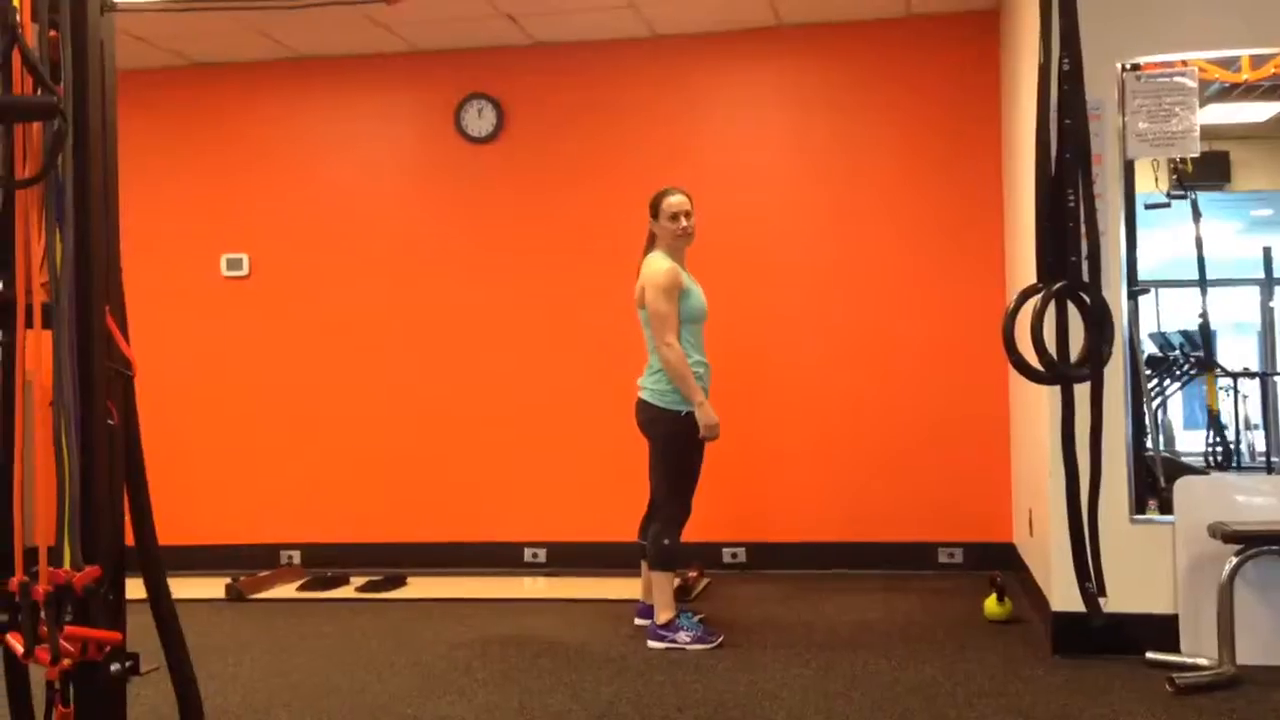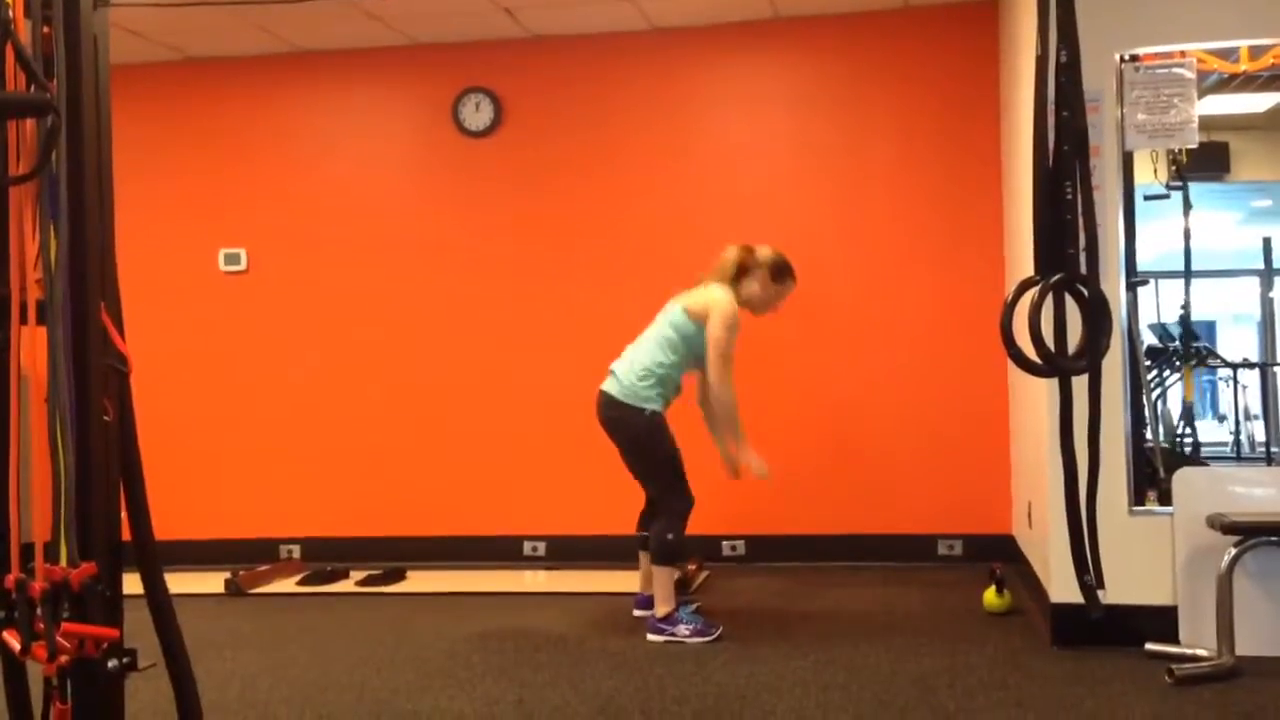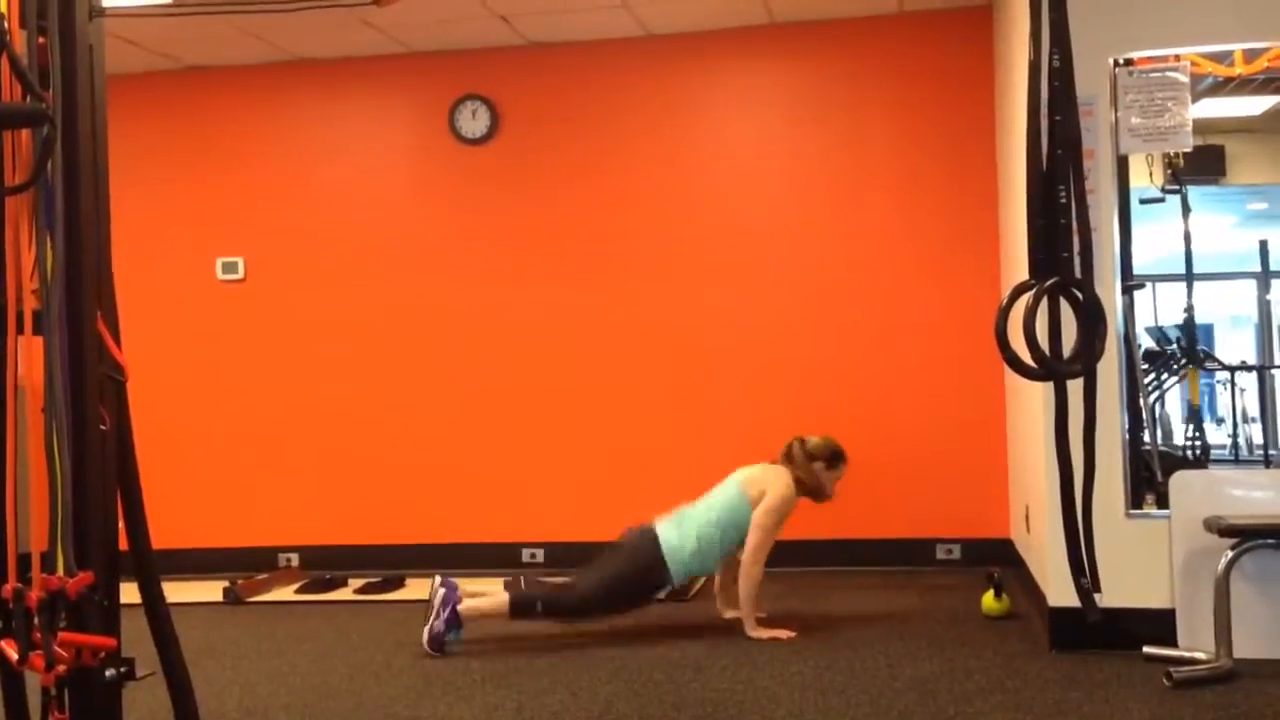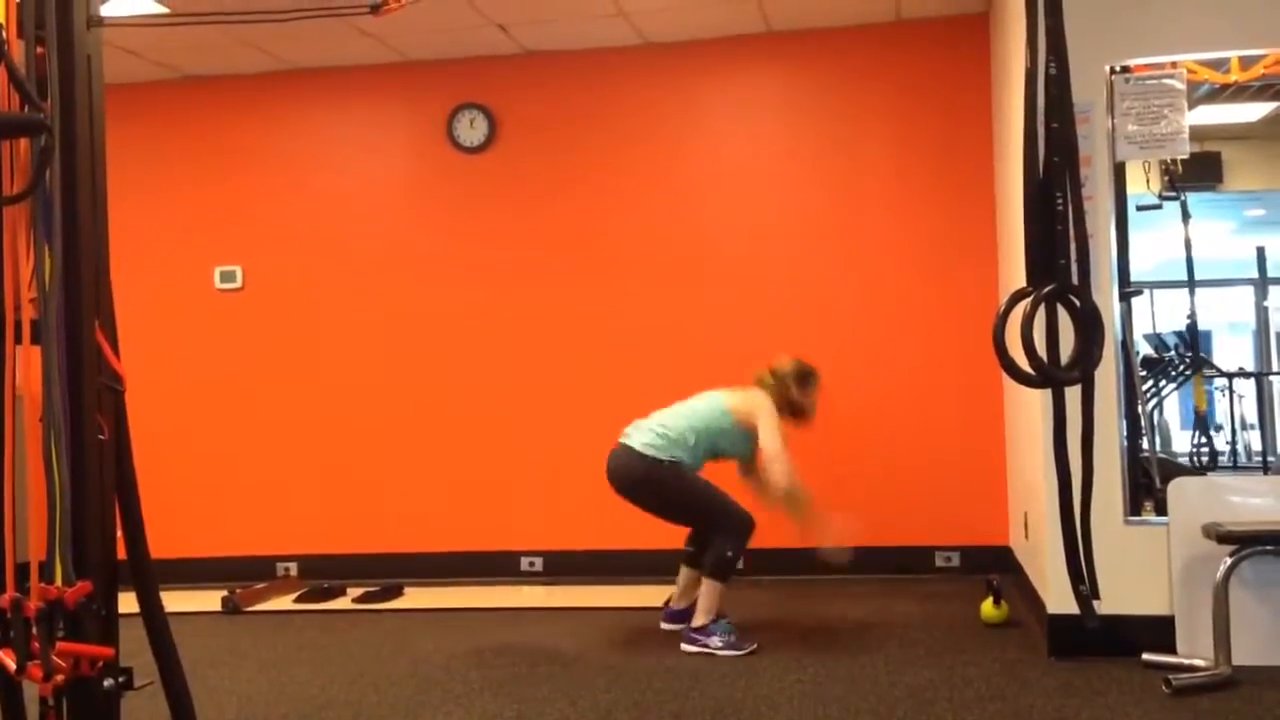
dt=1s
person 1, frame 1
left shoulder: (675, 269)
right shoulder: (661, 270)
right elbow: (668, 347)
left wrist: (697, 403)
right wrist: (702, 405)
left hip: (671, 405)
right hip: (672, 407)
left knee: (663, 506)
right knee: (672, 509)
left ankle: (651, 603)
right ankle: (665, 623)
person 1, frame 2
left shoulder: (709, 299)
right shoulder: (725, 306)
left elbow: (706, 385)
right elbow: (719, 383)
left wrist: (724, 446)
right wrist: (741, 450)
left hip: (621, 399)
right hip: (633, 405)
left knee: (662, 497)
right knee: (675, 501)
left ankle: (648, 595)
right ankle: (664, 616)
person 1, frame 3
left shoulder: (765, 477)
right shoulder: (784, 488)
left elbow: (730, 545)
right elbow: (752, 558)
left wrist: (728, 606)
right wrist: (752, 625)
left hip: (656, 544)
right hip: (659, 559)
left knee: (565, 596)
right knee: (567, 600)
left ankle: (456, 594)
right ankle: (458, 609)
person 1, frame 4
left shoulder: (751, 406)
right shoulder: (763, 408)
left elbow: (756, 475)
right elbow: (782, 482)
left wrist: (803, 506)
left hip: (633, 459)
right hip: (639, 467)
left knee: (713, 516)
right knee: (733, 525)
left ankle: (679, 607)
right ankle: (702, 629)
